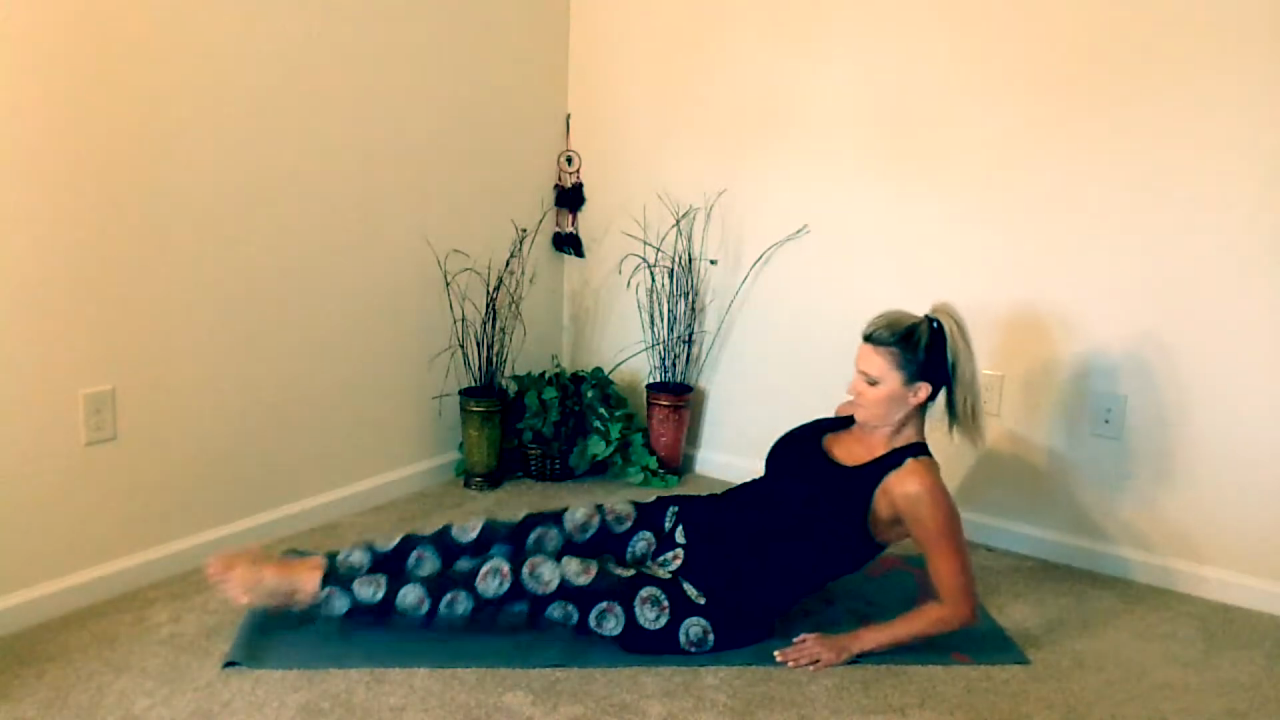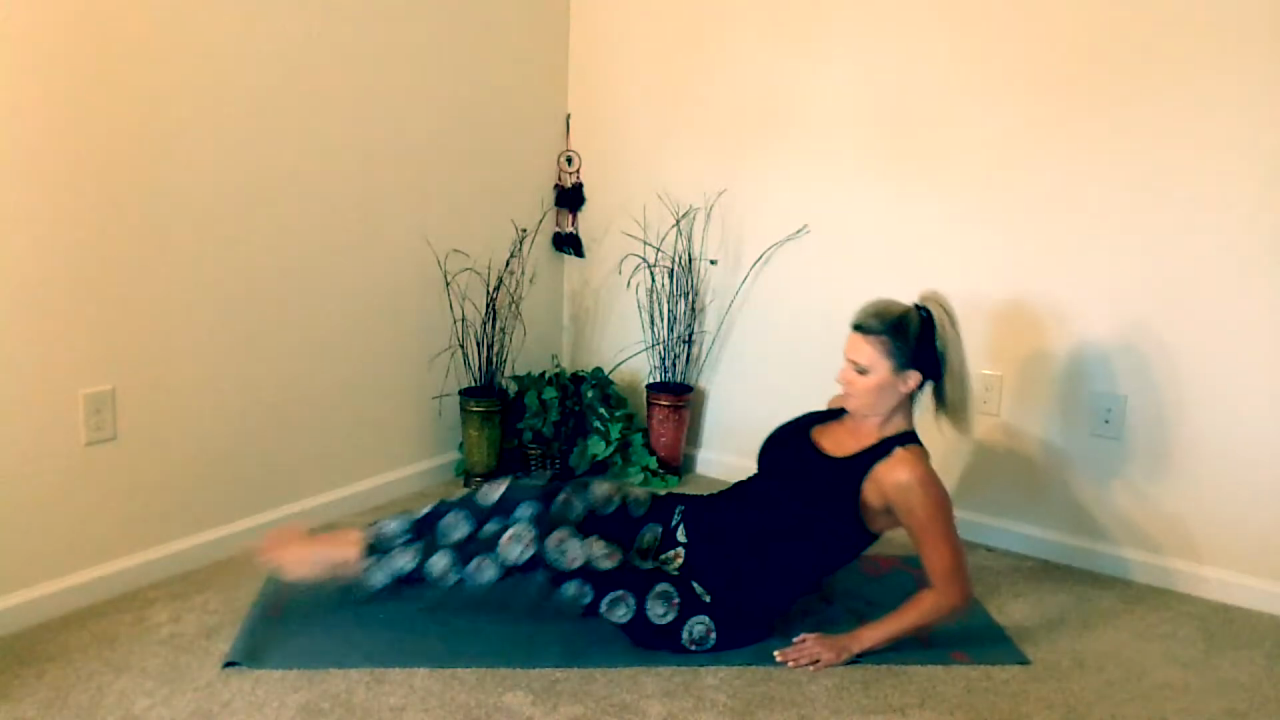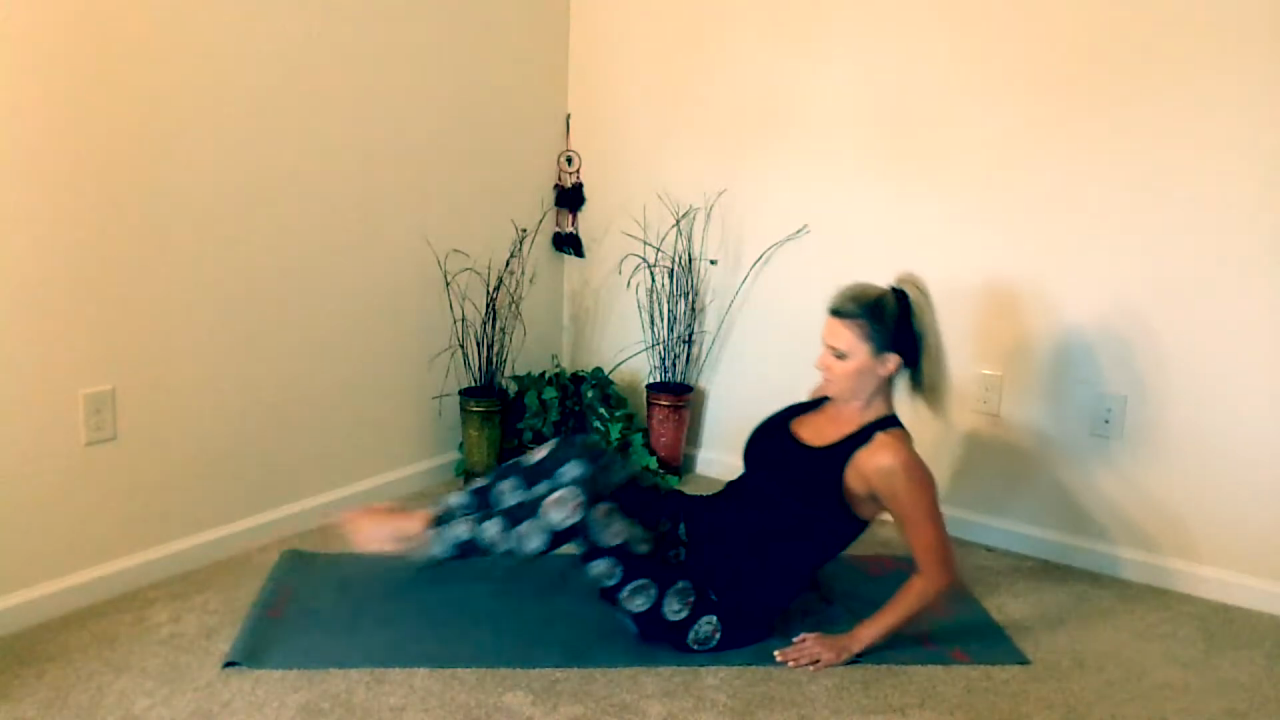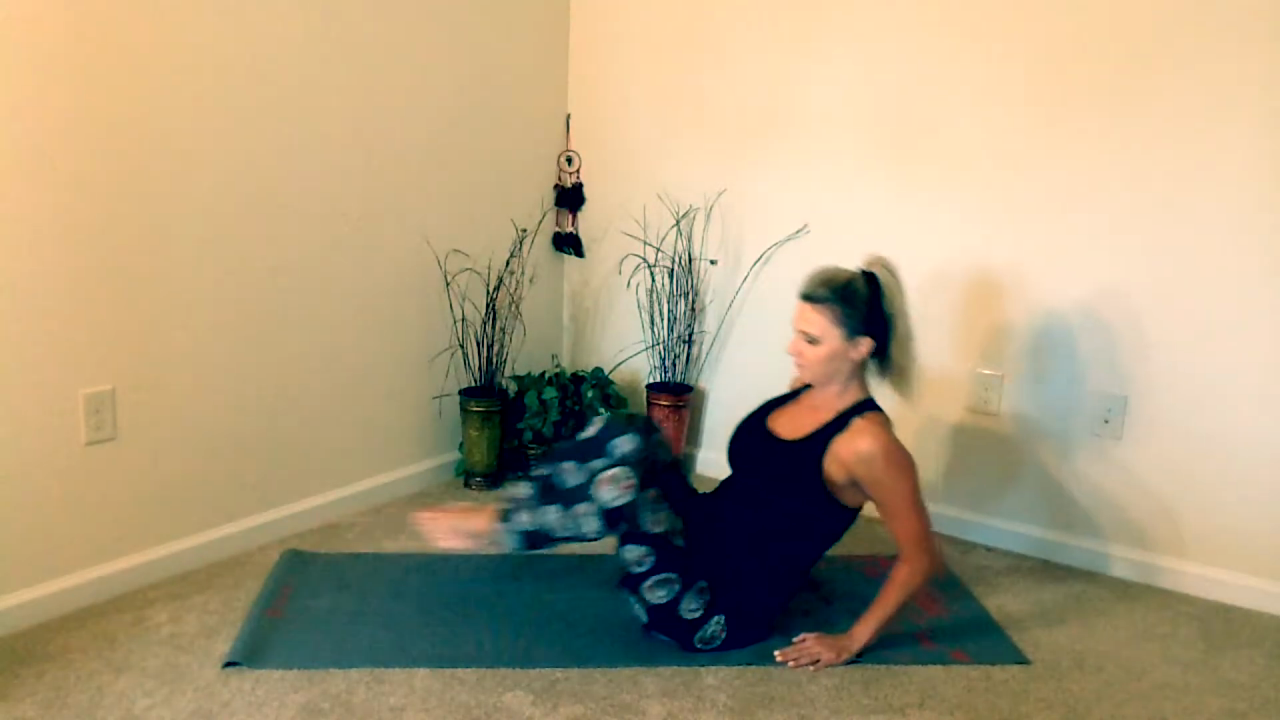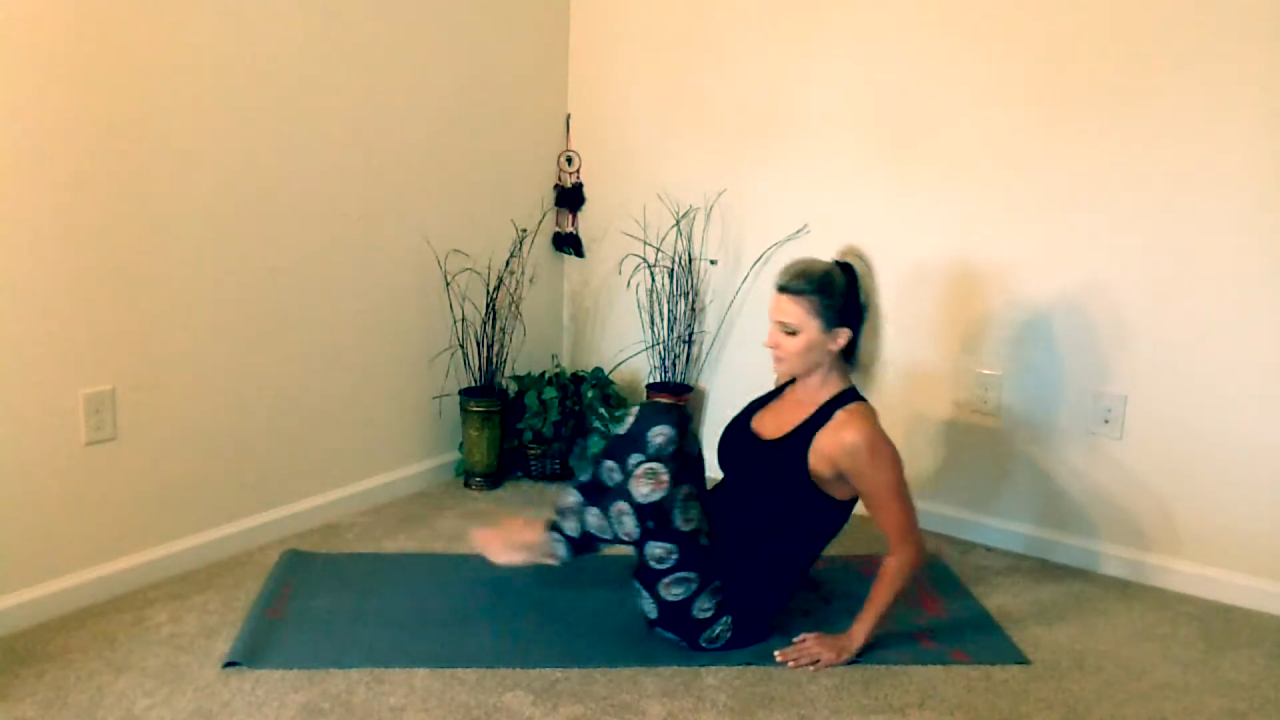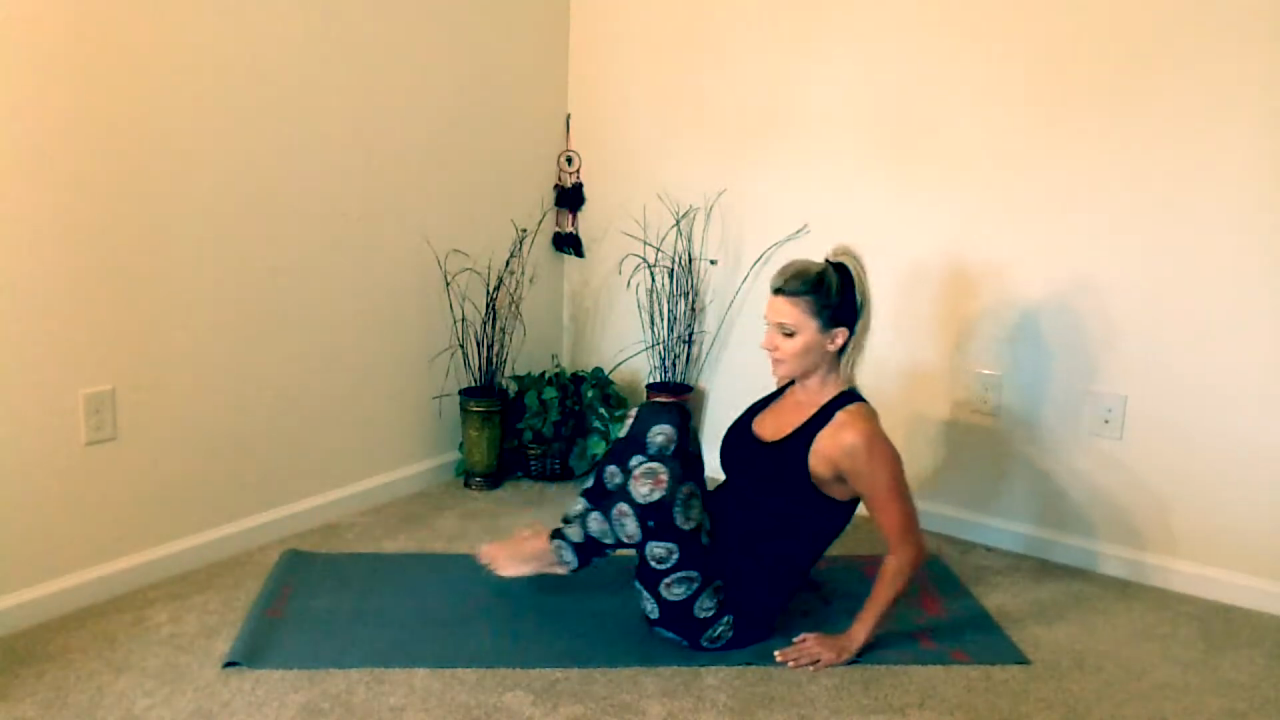
dt=0.1s
person 1, frame 1
left shoulder: (914, 488)
right shoulder: (851, 420)
left elbow: (958, 605)
left wrist: (851, 645)
left hip: (712, 612)
right hip: (685, 530)
left knee: (512, 576)
right knee: (515, 536)
left ankle: (307, 590)
right ankle: (309, 576)
person 1, frame 2
left shoulder: (904, 475)
right shoulder: (845, 410)
left elbow: (950, 590)
left wrist: (850, 643)
left hip: (714, 607)
right hip: (690, 527)
left knee: (539, 543)
right knee: (534, 502)
left ankle: (358, 560)
right ankle: (359, 546)
person 1, frame 3
left shoulder: (886, 458)
right shoulder: (828, 397)
left elbow: (938, 573)
left wrist: (852, 644)
left hip: (707, 615)
right hip: (694, 534)
left knee: (577, 492)
right knee: (576, 463)
left ankle: (433, 536)
right ankle: (442, 523)
person 1, frame 4
left shoulder: (864, 444)
right shoulder: (814, 385)
left elbow: (918, 559)
left wrist: (850, 642)
left hip: (713, 611)
right hip: (707, 529)
left knee: (622, 467)
right knee: (623, 438)
left ankle: (499, 528)
right ankle: (509, 518)
person 1, frame 5
left shoulder: (852, 436)
right shoulder: (795, 383)
left elbow: (906, 550)
left wrist: (851, 641)
left hip: (717, 613)
right hip: (713, 547)
left knee: (655, 448)
right knee: (657, 422)
left ankle: (559, 541)
right ankle: (565, 530)
person 1, frame 6
left shoulder: (851, 435)
right shoulder: (794, 384)
left elbow: (906, 550)
left wrist: (851, 641)
left hip: (716, 612)
right hip: (716, 546)
left knee: (656, 450)
right knee: (658, 422)
left ankle: (563, 549)
right ankle: (569, 541)
